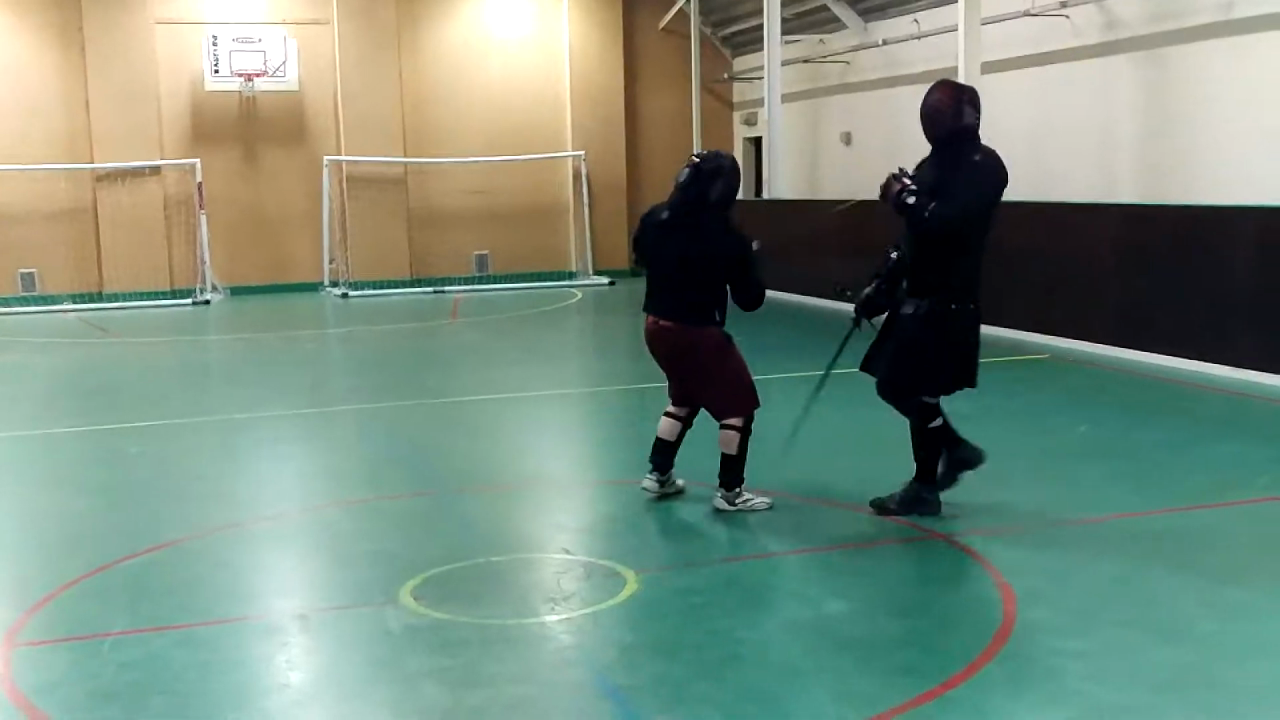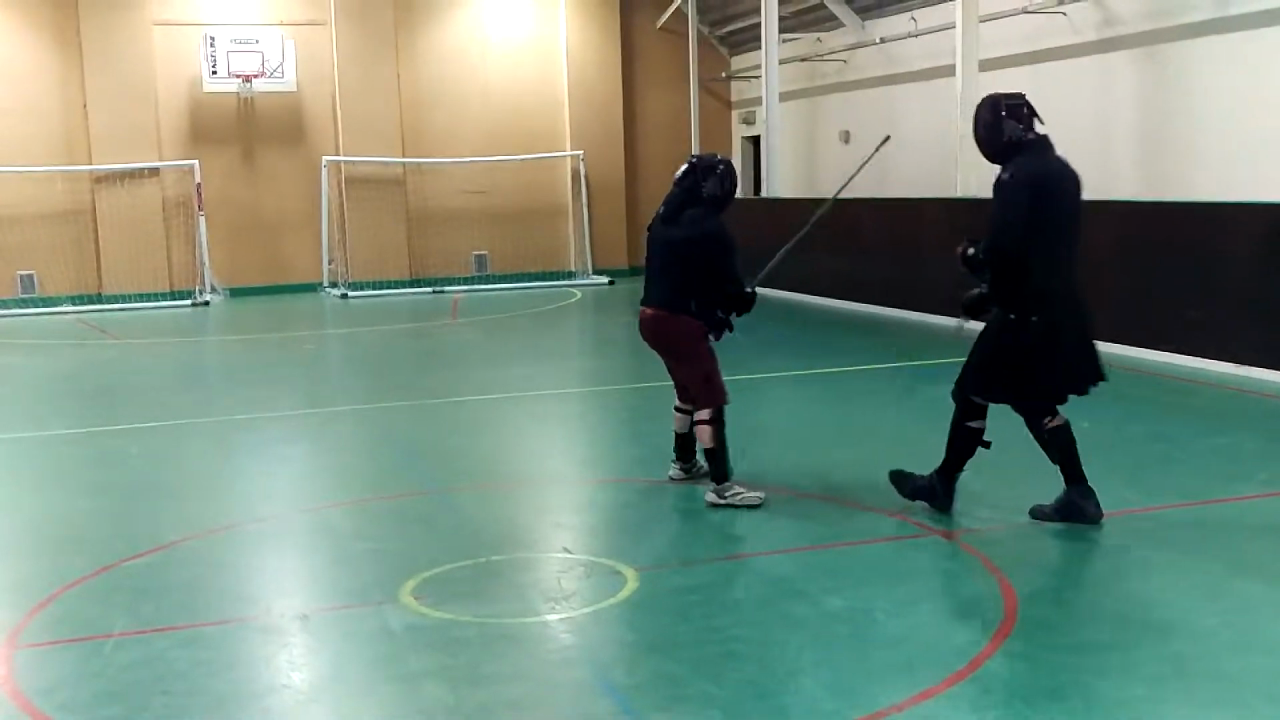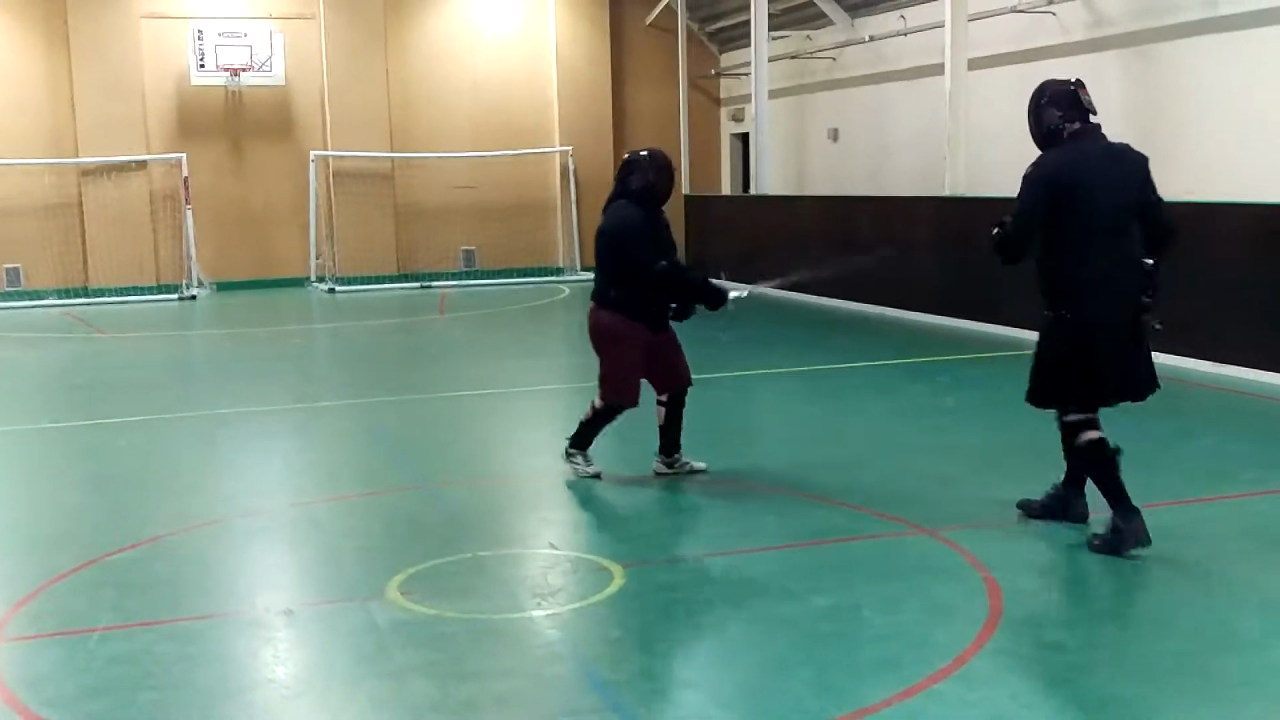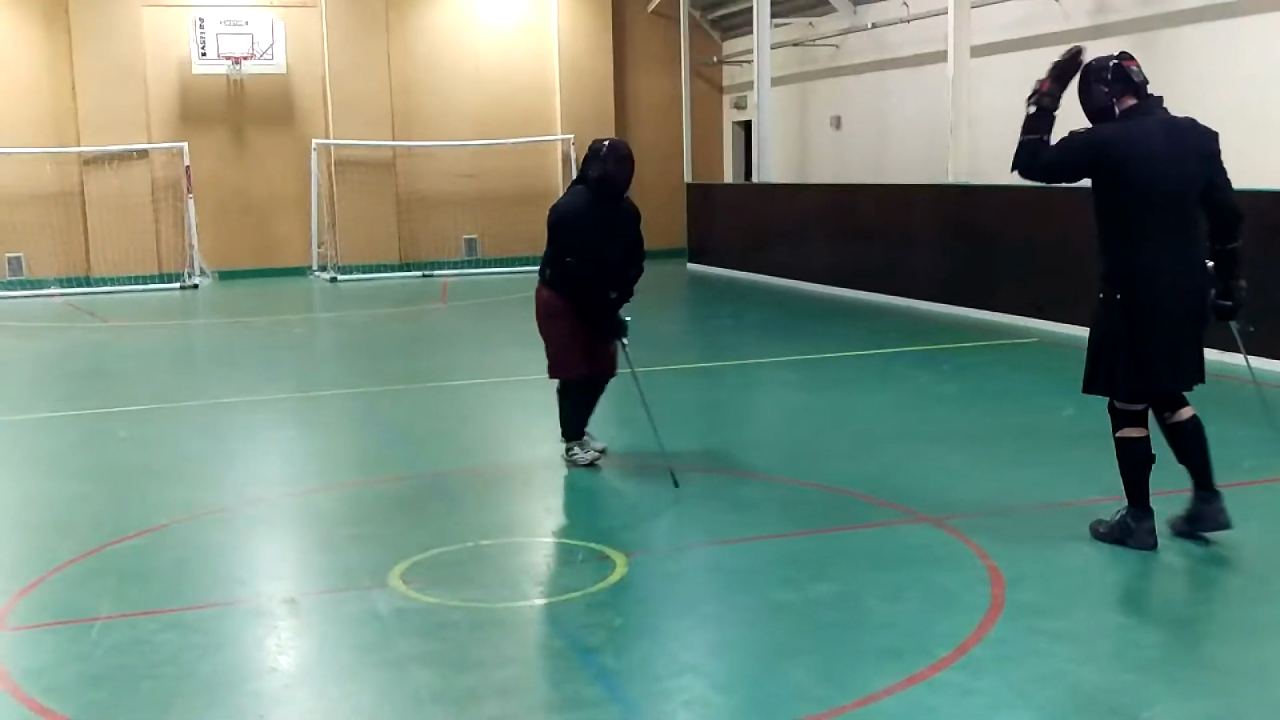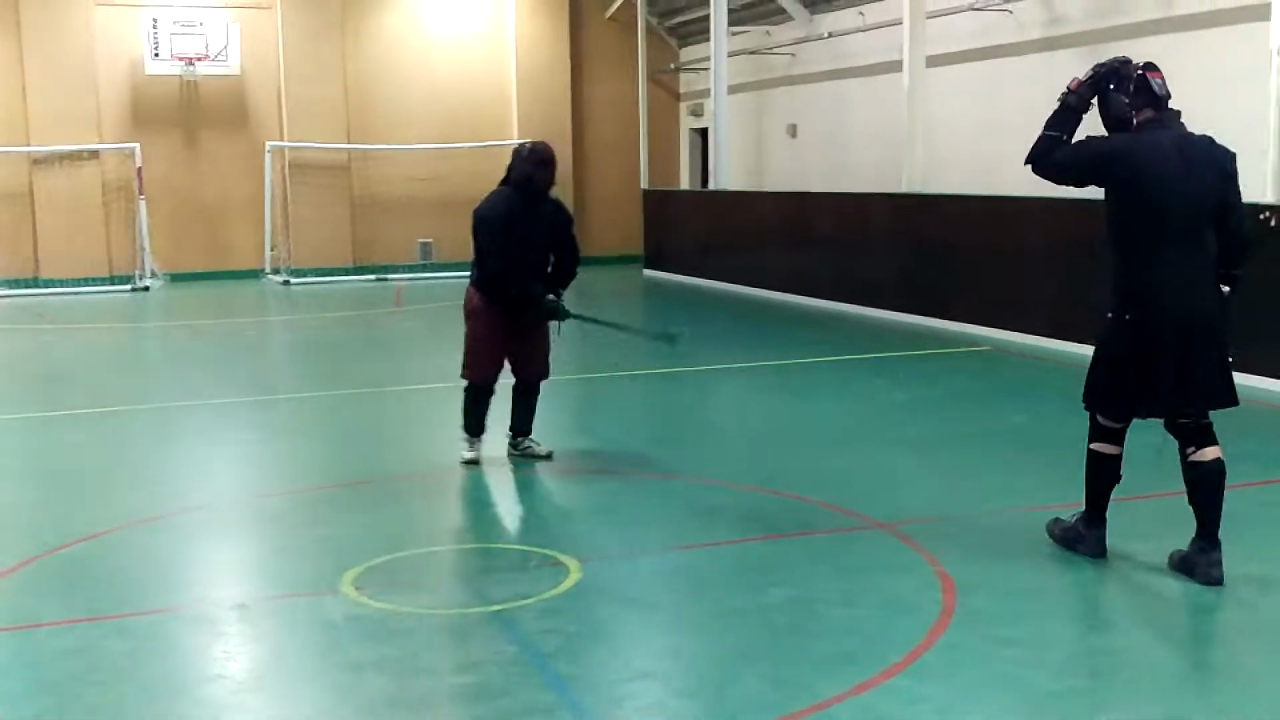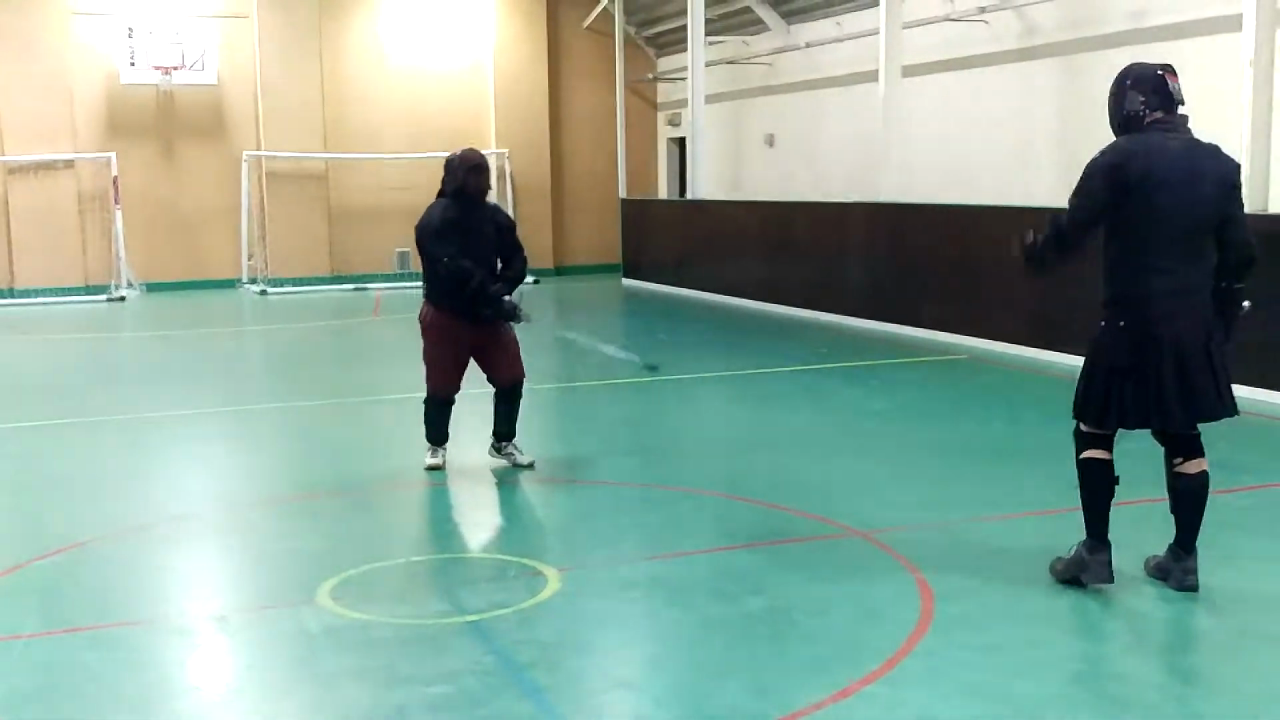
dt=0.4s
person 1, frame 1
left shoulder: (982, 166)
right shoulder: (932, 165)
left elbow: (945, 226)
left wrist: (903, 197)
right wrist: (882, 284)
left hip: (946, 304)
right hip: (914, 298)
left knee: (920, 395)
right knee: (894, 386)
left ankle: (924, 488)
right ankle: (957, 449)
person 1, frame 2
left shoulder: (1019, 175)
right shoulder: (1055, 168)
left elbow: (1004, 249)
left wrist: (971, 254)
right wrist: (992, 290)
left hip: (1027, 313)
right hip: (1056, 309)
left knee: (971, 395)
right knee: (1036, 402)
left ankle: (942, 484)
right ankle: (1079, 495)
person 1, frame 3
left shoulder: (1050, 168)
right shoulder: (1129, 161)
left elbow: (1014, 247)
right elbow: (1161, 231)
left wrist: (1001, 232)
right wrist: (1142, 281)
left hip: (1075, 309)
right hip: (1121, 306)
left knee: (1075, 409)
right knee: (1081, 403)
left ankle: (1126, 516)
right ankle: (1070, 493)
person 1, frame 4
left shoulder: (1105, 142)
right shoulder: (1197, 136)
left elbow: (1030, 164)
right elbow: (1227, 217)
left wrist: (1045, 94)
right wrist: (1227, 282)
left hip: (1132, 294)
right hip: (1186, 291)
left knee: (1129, 405)
right knee: (1169, 395)
left ankle: (1138, 519)
right ankle: (1207, 500)
person 1, frame 5
left shoulder: (1120, 153)
right shoulder: (1215, 156)
left elbow: (1043, 160)
right elbow: (1235, 242)
left wrist: (1077, 97)
right wrist: (1216, 299)
left hip: (1141, 314)
right hip: (1198, 315)
left knee: (1109, 420)
right knee: (1194, 428)
left ankle: (1091, 527)
right ankle: (1207, 549)
person 1, frame 6
left shoulder: (1122, 157)
right shoulder: (1219, 164)
left elbow: (1071, 235)
right elbow: (1238, 254)
left wrist: (1037, 251)
right wrist: (1220, 321)
left hip: (1135, 323)
right hip: (1193, 324)
left knee: (1094, 431)
right knee: (1183, 439)
left ankle: (1096, 551)
right ankle: (1183, 558)
person 2, frame 1
left shoulder: (654, 219)
right shoulder: (725, 237)
left elbow: (642, 258)
right elbow: (750, 298)
right wrist: (746, 256)
left hip: (657, 328)
right hip: (698, 333)
left knee: (684, 400)
right knee: (739, 406)
left ankle: (659, 474)
right ankle: (730, 492)
person 2, frame 2
left shoulder: (665, 218)
right shoulder: (709, 228)
right elbow: (726, 286)
left wrist: (713, 311)
right wrist: (745, 300)
left hip: (654, 315)
right hip: (679, 321)
left knee: (691, 391)
right knee: (710, 399)
left ankle: (683, 462)
right ankle: (721, 485)
person 2, frame 3
left shoulder: (647, 216)
right shoulder: (625, 219)
left elbow: (662, 267)
right elbow: (657, 271)
left wrist: (681, 299)
right wrist: (704, 290)
left hip: (647, 316)
right hip: (616, 318)
left knee: (674, 384)
right knee: (617, 396)
left ankle: (670, 456)
right ankle: (576, 448)
person 2, frame 4
left shoulder: (625, 208)
right shoulder: (572, 207)
left elbow: (633, 259)
right elbow: (574, 267)
left wrist: (617, 297)
right wrist: (603, 308)
left hip: (597, 303)
right hip: (560, 298)
left knee: (602, 371)
right knee: (572, 374)
left ankle: (578, 432)
right ankle: (572, 442)
person 2, frame 5
left shoulder: (554, 211)
right shoulder: (494, 208)
left elbow: (567, 258)
right elbow: (499, 265)
left wrist: (550, 294)
right wrist: (534, 297)
left hip: (531, 303)
right hip: (490, 302)
left knee: (532, 375)
right knee: (482, 376)
left ankle: (520, 438)
right ankle: (472, 438)
person 2, frame 6
left shoulder: (494, 216)
right shoulder: (436, 220)
left elbow: (515, 259)
right elbow: (452, 268)
left wrist: (502, 292)
right wrist: (493, 294)
left hip: (488, 315)
right hip: (446, 315)
left knee: (510, 380)
right knee: (441, 389)
left ankle: (504, 442)
right ankle: (436, 446)
